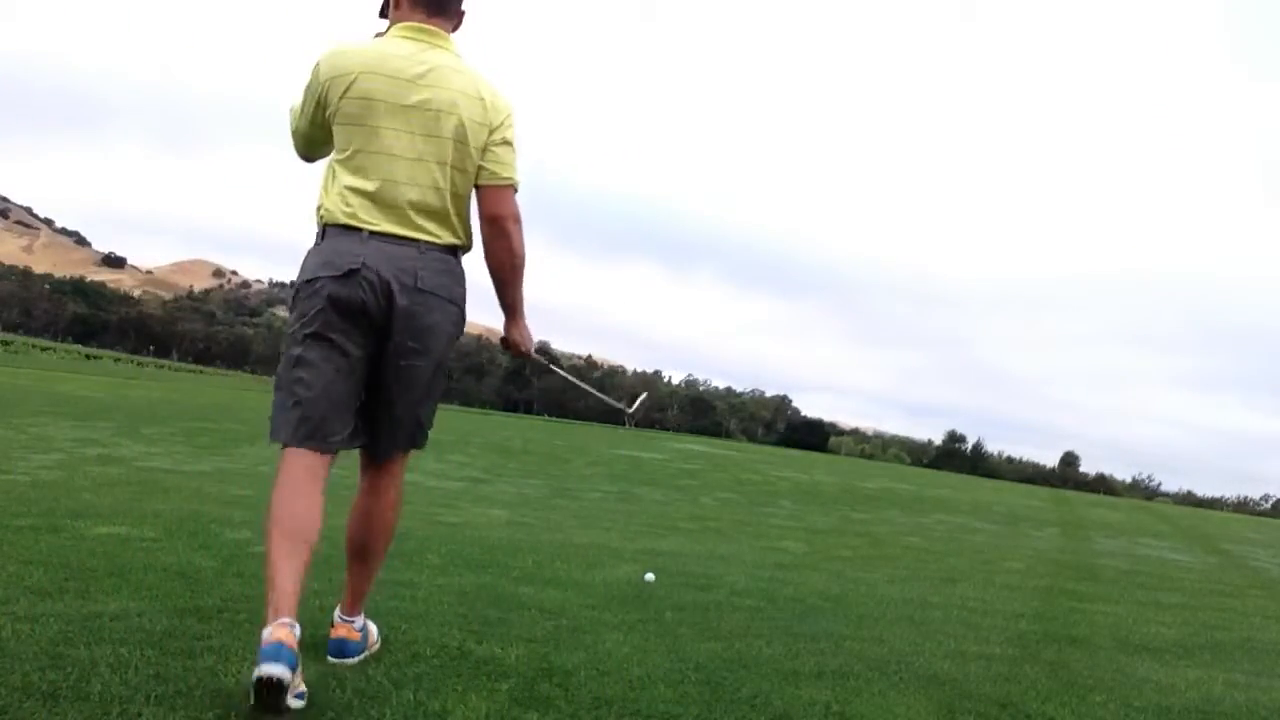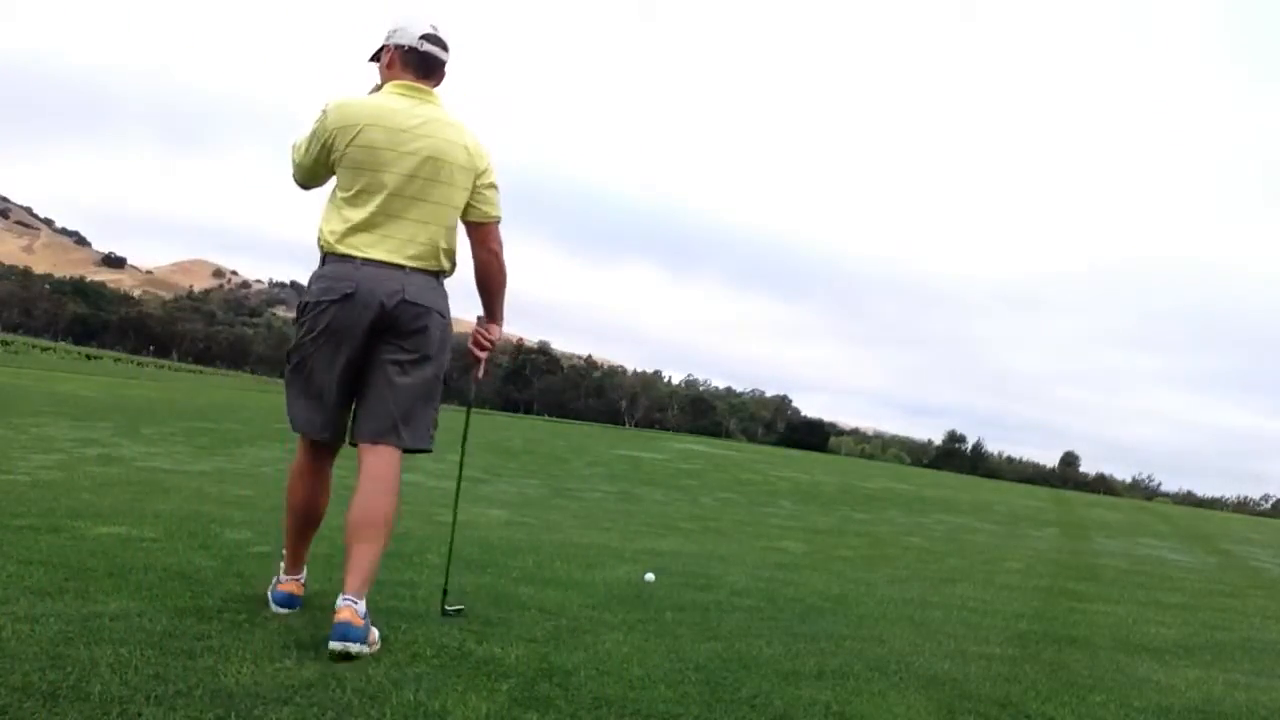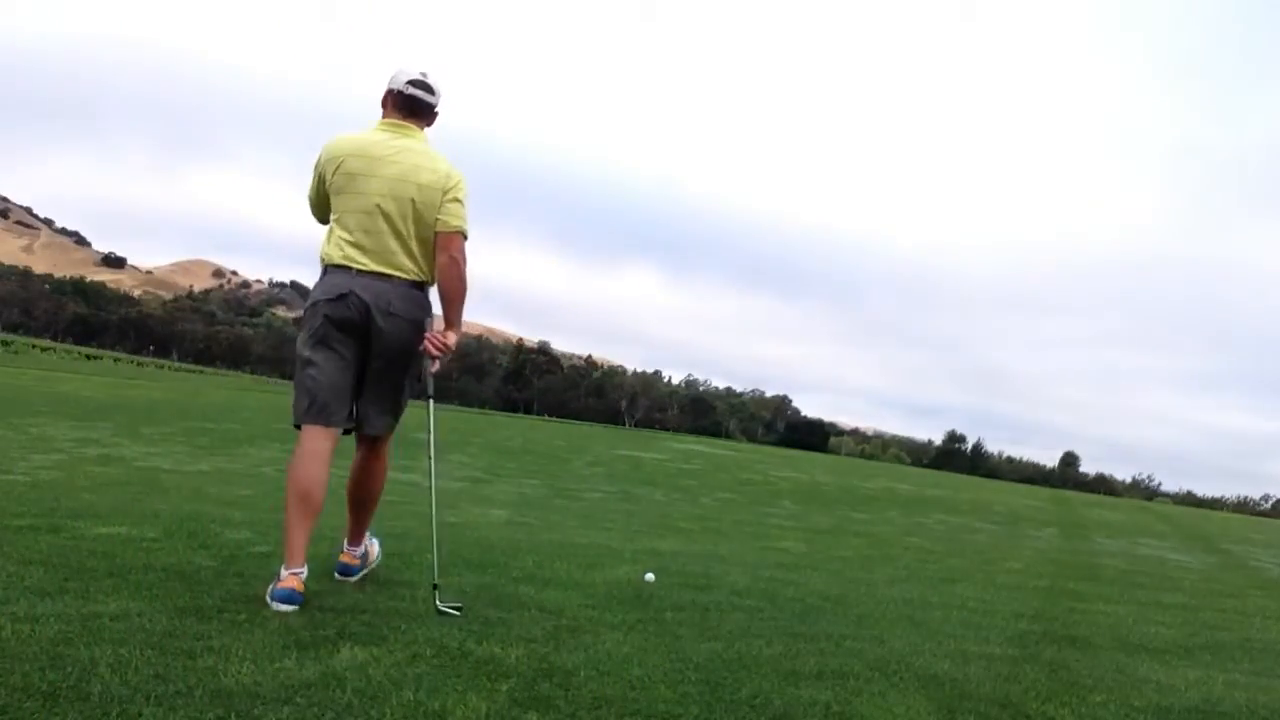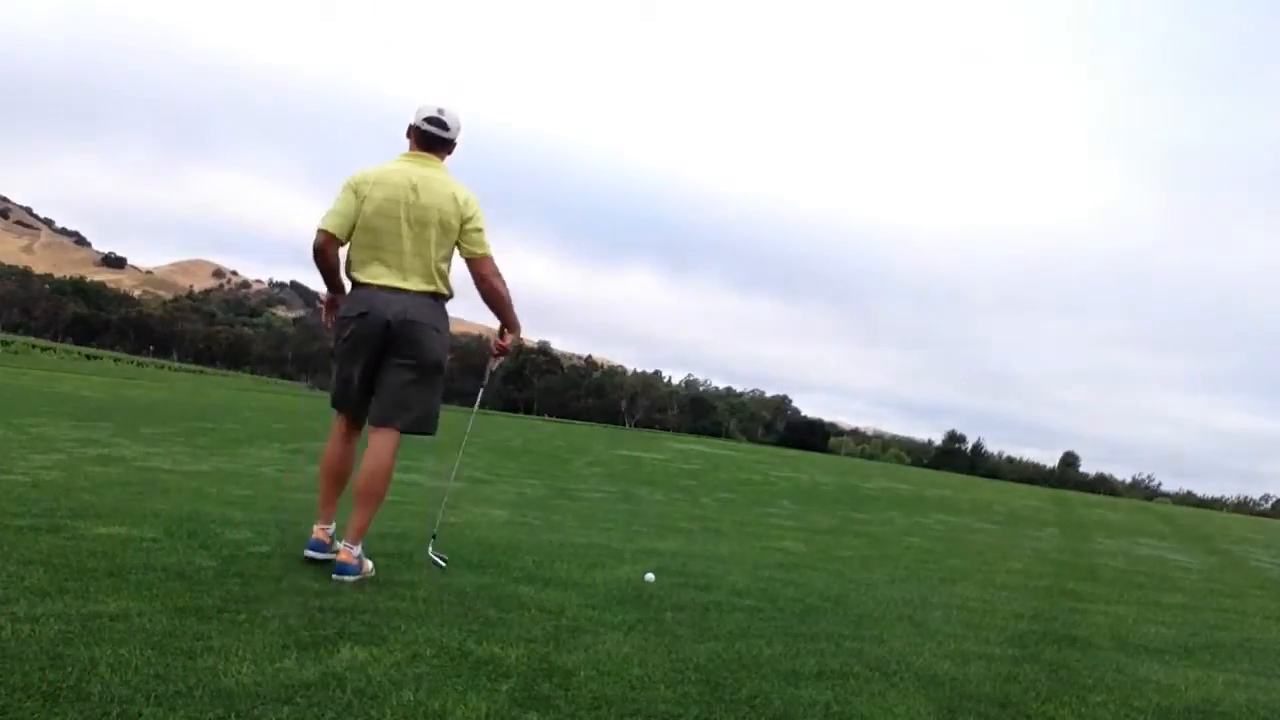
dt=0.5s
person 1, frame 1
left shoulder: (343, 64)
right shoulder: (485, 98)
left elbow: (306, 145)
right elbow: (502, 224)
right wrist: (514, 315)
left hip: (344, 264)
right hip: (431, 283)
left knee: (308, 450)
right knee: (384, 461)
left ankle: (282, 630)
right ankle: (350, 621)
person 1, frame 2
left shoulder: (346, 113)
right shoulder: (467, 144)
left elbow: (304, 174)
right elbow: (488, 246)
right wrist: (493, 319)
left hip: (342, 283)
right hip: (419, 300)
left knee: (316, 442)
right knee: (382, 455)
left ankle: (291, 577)
right ankle: (351, 607)
person 1, frame 3
left shoulder: (339, 150)
right shoulder: (444, 172)
right elbow: (451, 255)
right wrist: (451, 325)
left hip: (338, 291)
right hip: (403, 304)
left knee: (318, 431)
right knee: (375, 435)
left ankle: (291, 573)
right ankle: (355, 548)
person 1, frame 4
left shoulder: (365, 180)
right shoulder: (459, 198)
left elbow: (324, 243)
right elbow: (485, 273)
left wrist: (335, 291)
right wrist: (510, 325)
left hip: (364, 306)
right hip: (423, 315)
left knee: (346, 419)
right knee: (385, 432)
left ankle: (322, 530)
right ankle: (350, 549)
